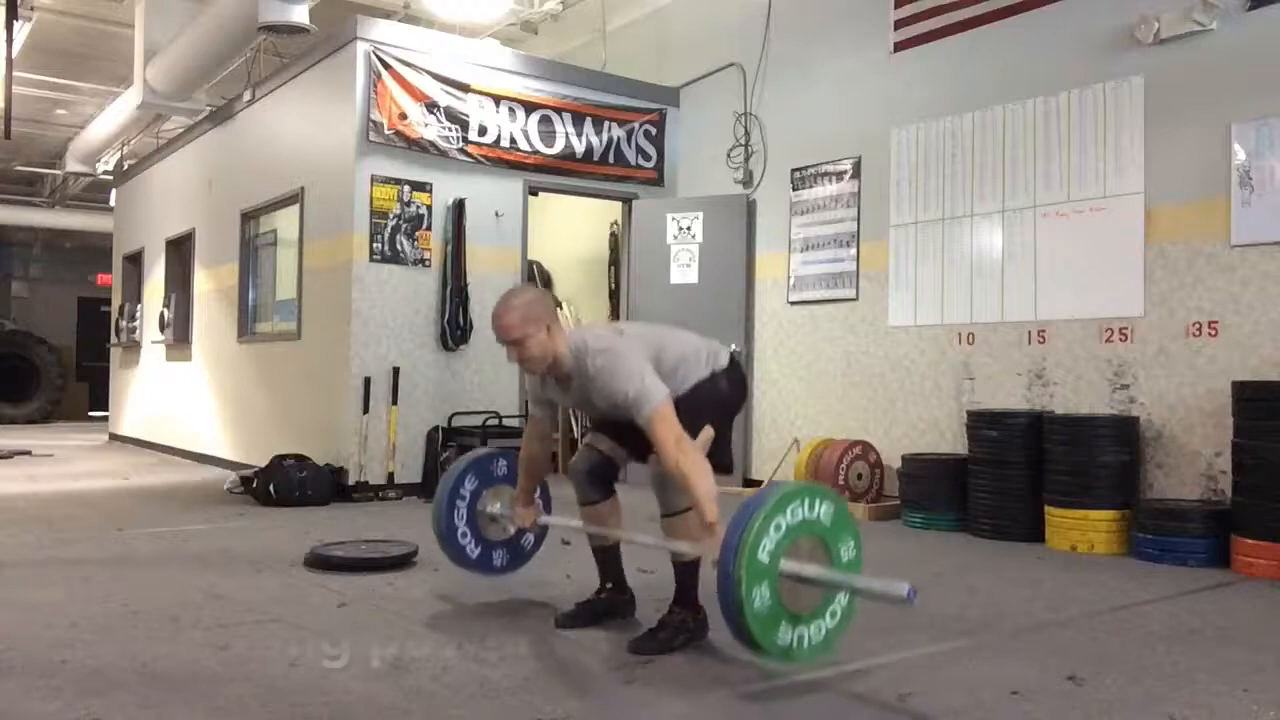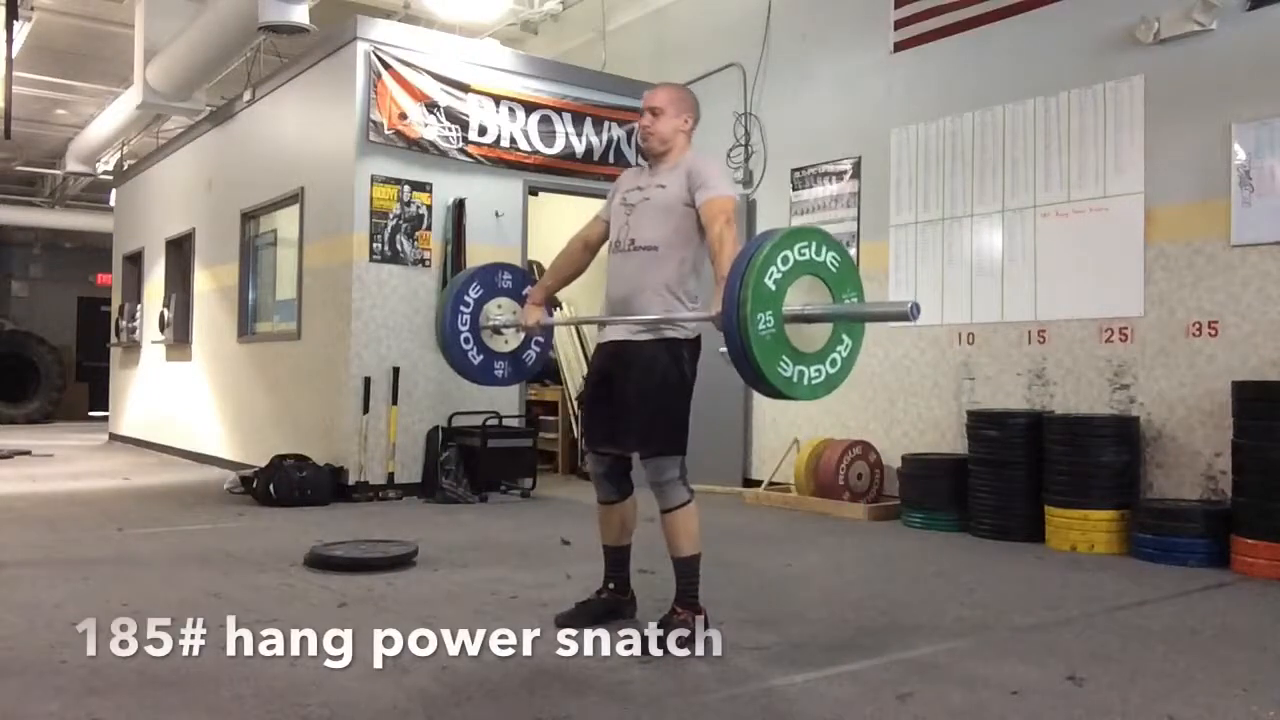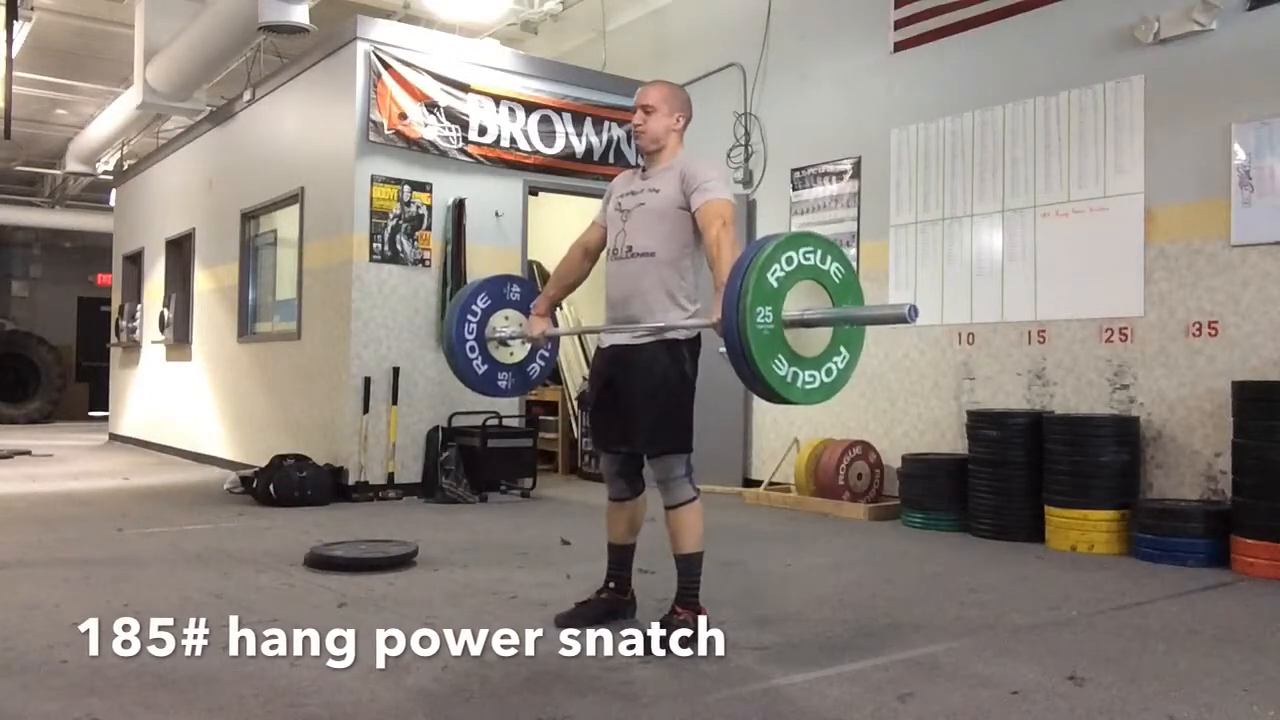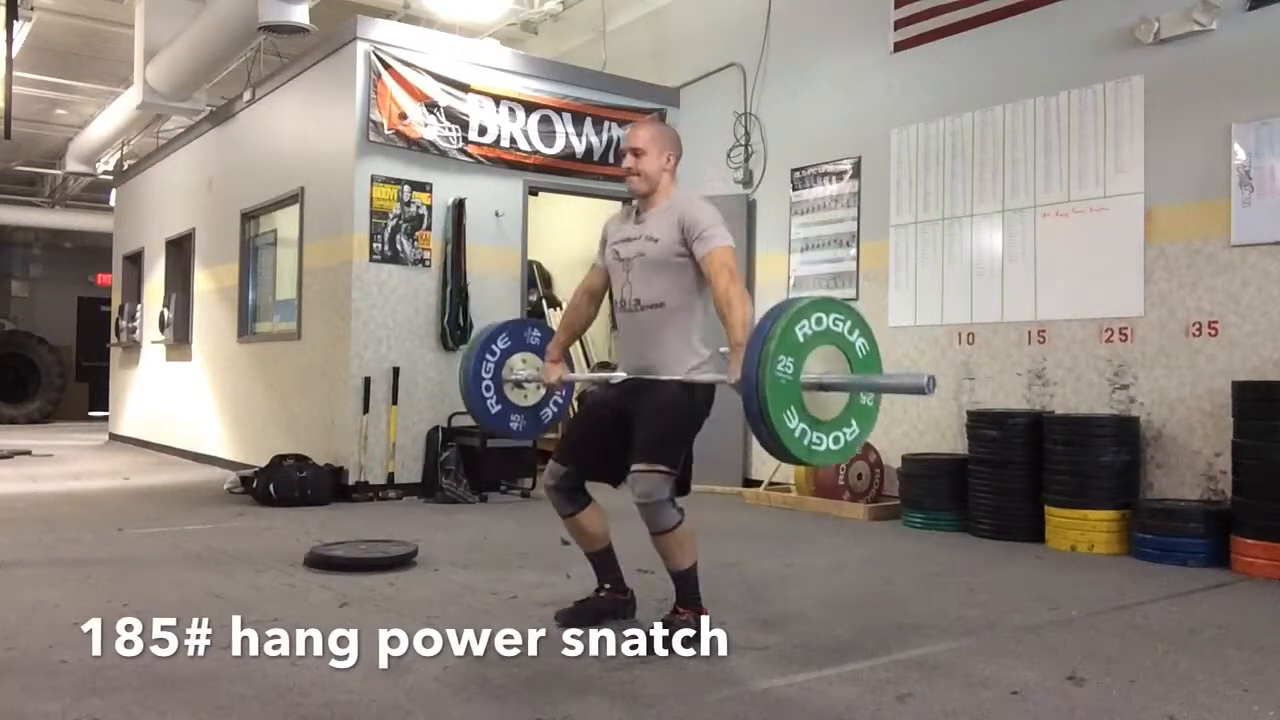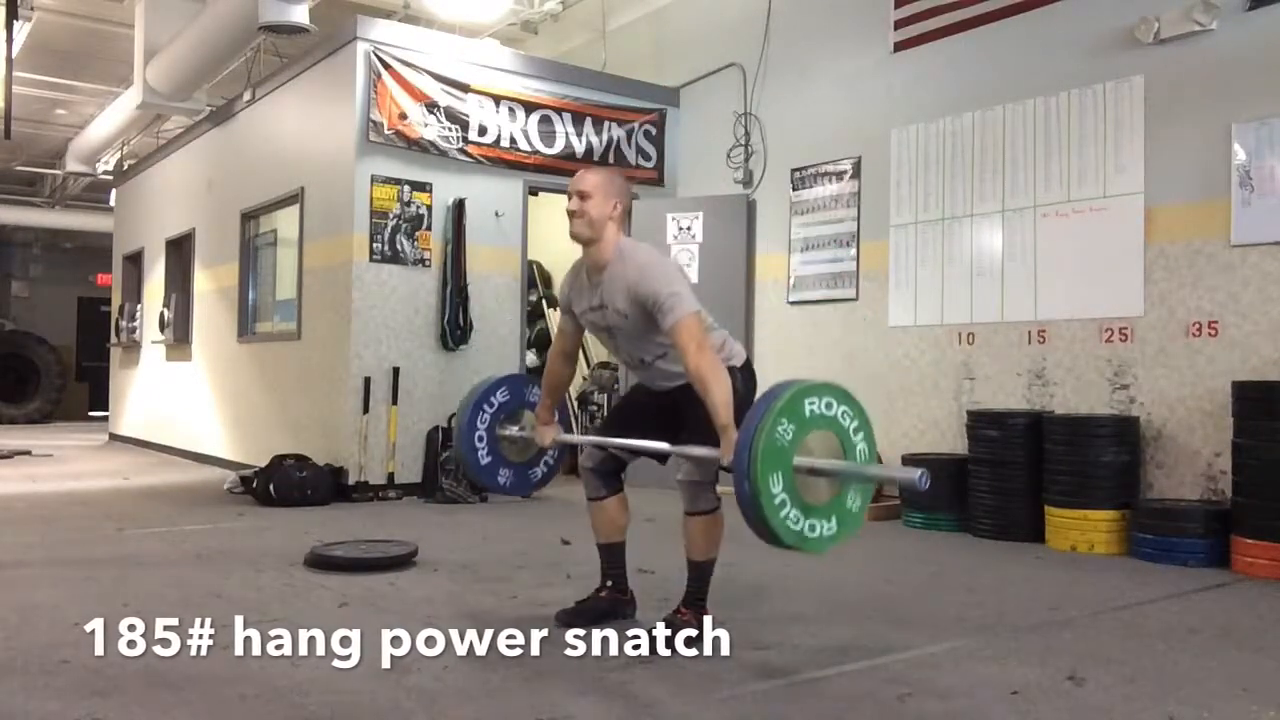
dt=0.7s
person 1, frame 1
left shoulder: (610, 363)
right shoulder: (543, 376)
left elbow: (676, 449)
right elbow: (536, 442)
left wrist: (713, 530)
right wrist: (524, 502)
left hip: (708, 379)
right hip: (651, 394)
left knee: (667, 473)
right knee: (587, 466)
left ankle: (688, 612)
right ankle: (613, 591)
person 1, frame 2
left shoulder: (700, 171)
right shoulder: (629, 181)
left elbow: (721, 226)
right elbow: (585, 243)
left wrist: (726, 294)
right wrist: (536, 298)
left hip: (665, 342)
right hip: (613, 340)
left knee: (664, 472)
right knee: (605, 467)
left ankle: (689, 609)
right ankle: (616, 591)
person 1, frame 3
left shoulder: (695, 175)
right shoulder: (621, 186)
left elbow: (719, 230)
right elbow: (584, 250)
left wrist: (725, 298)
right wrist: (541, 309)
left hip: (664, 344)
right hip: (614, 345)
left knee: (671, 472)
right knee: (618, 472)
left ankle: (689, 607)
right ankle: (616, 591)
person 1, frame 4
left shoulder: (692, 214)
right shoulder: (616, 226)
left elbow: (726, 280)
right elbow: (589, 294)
left wrist: (742, 355)
right wrist: (554, 354)
left hip: (680, 381)
right hip: (625, 380)
left knee: (649, 488)
right knee: (559, 477)
left ankle: (691, 609)
right ankle: (614, 590)
person 1, frame 5
left shoulder: (648, 270)
right shoulder: (574, 283)
left elbow: (698, 354)
right elbow: (563, 354)
left wrist: (729, 436)
right wrist: (545, 416)
left hip: (719, 375)
right hip: (657, 385)
left knee: (693, 473)
right knee: (596, 462)
left ankle: (694, 612)
right ankle: (614, 591)
